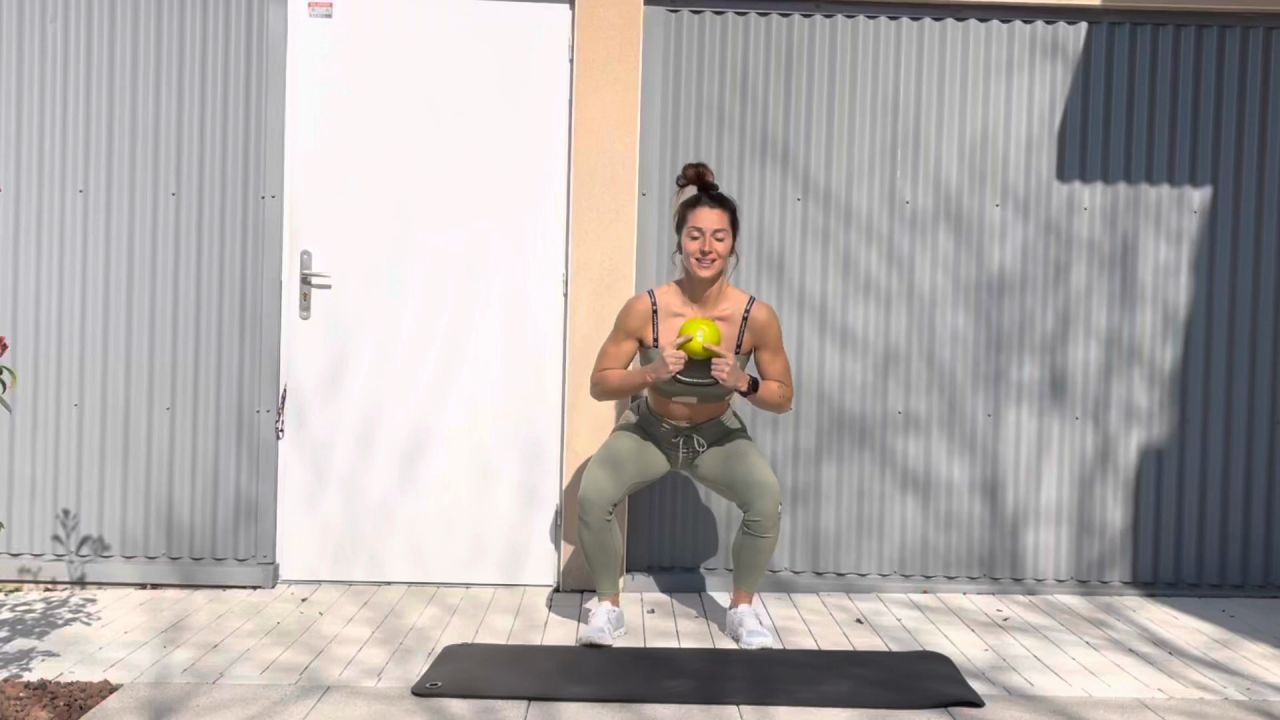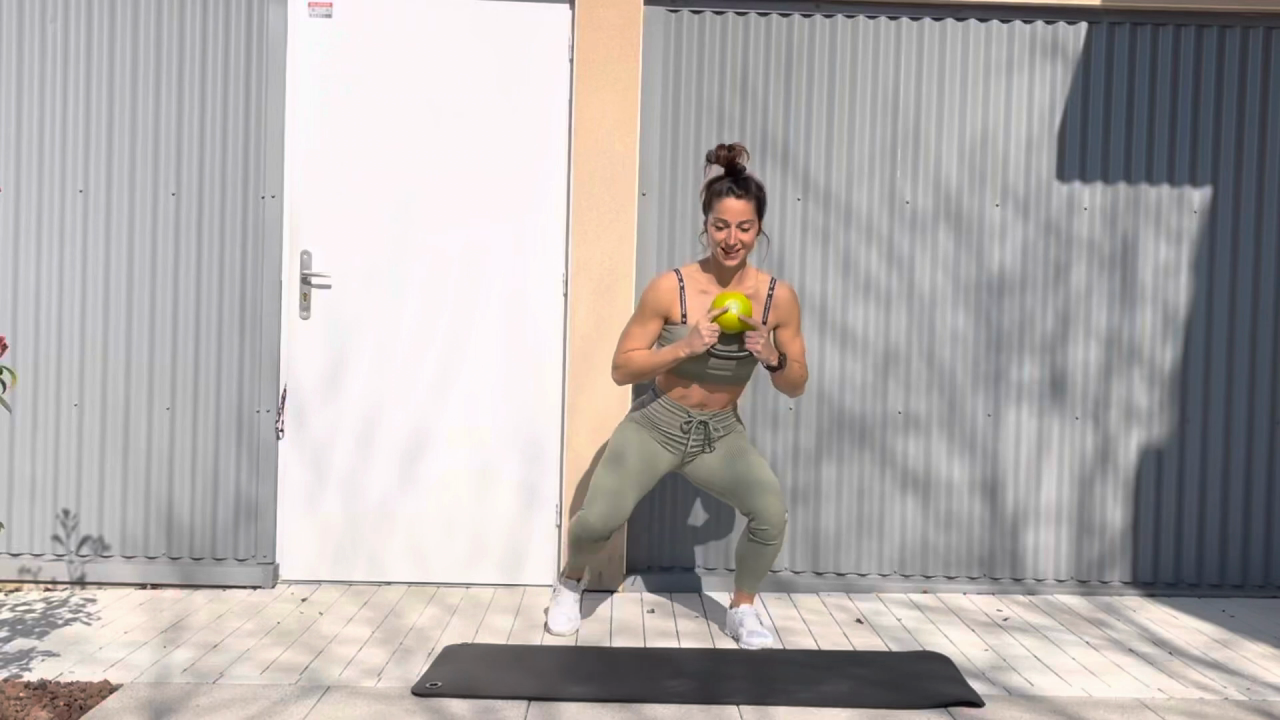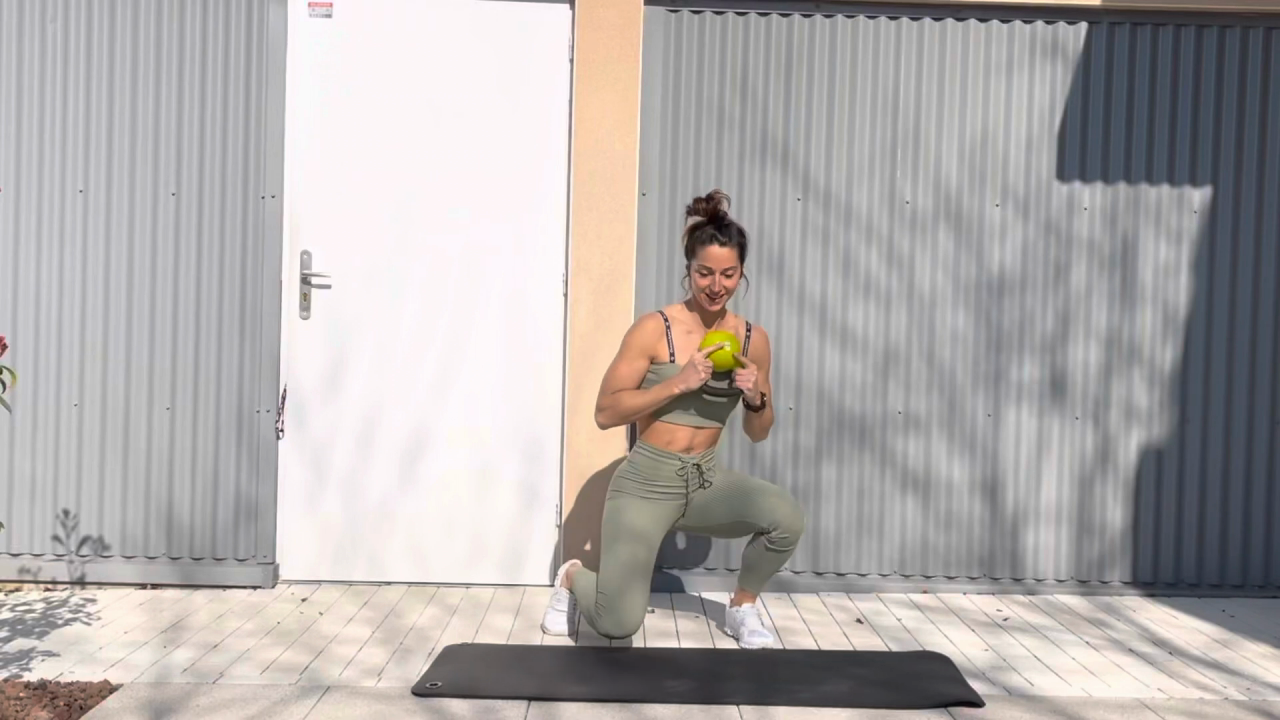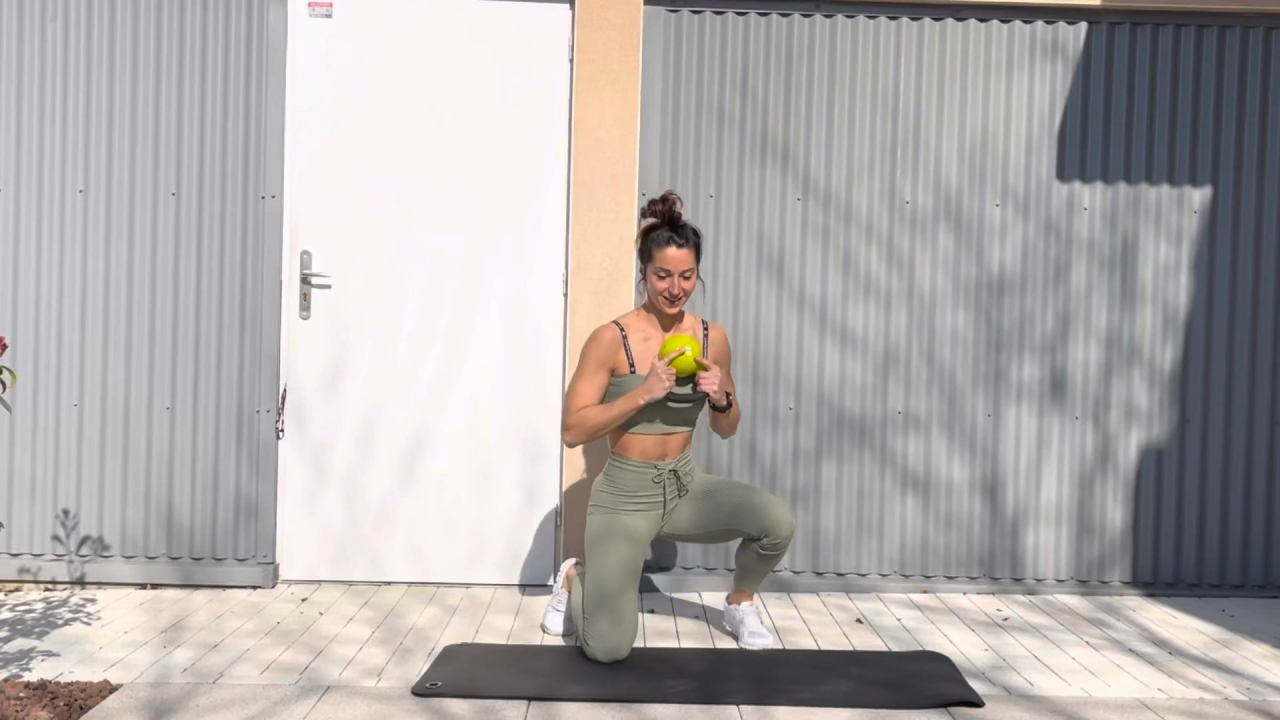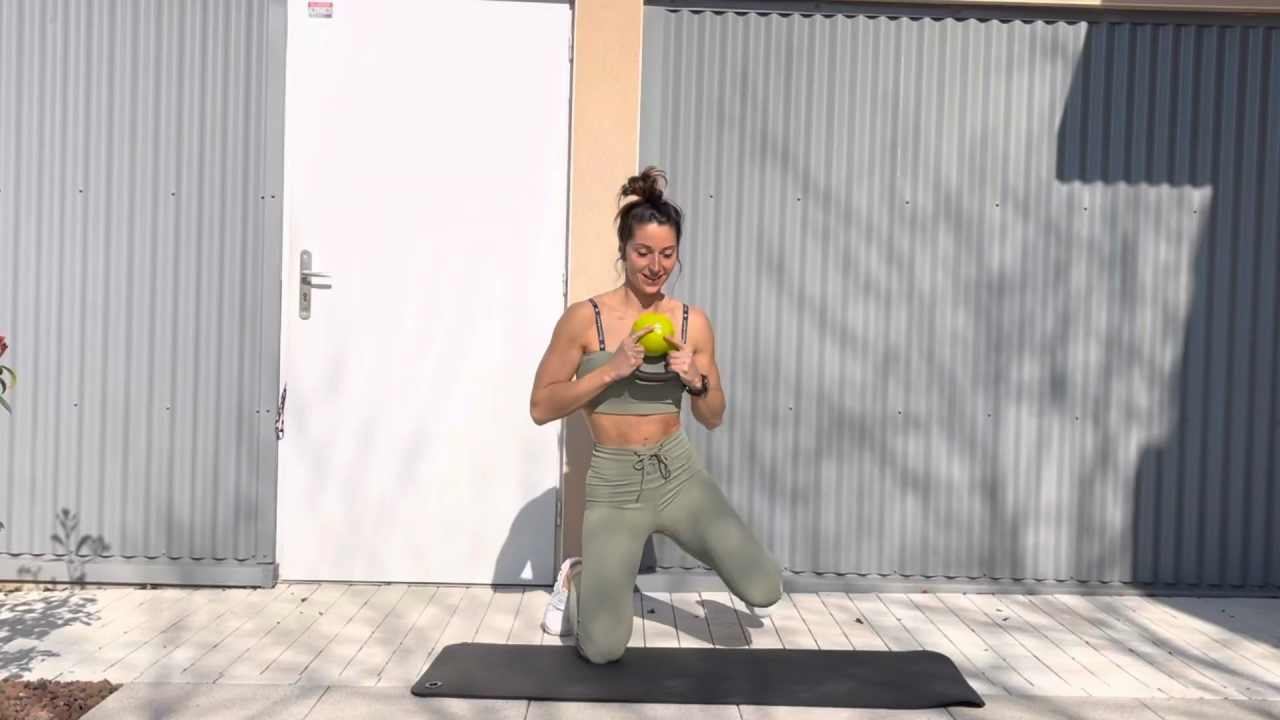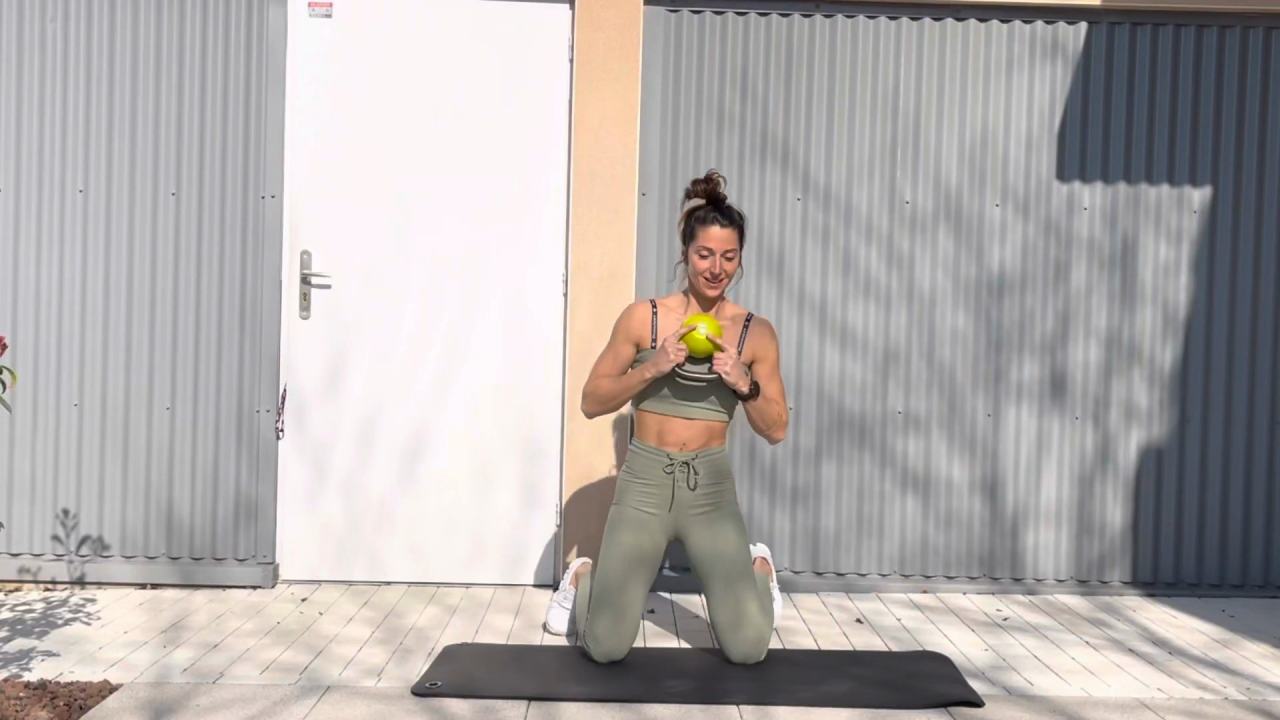
dt=0.3s
person 1, frame 1
left shoulder: (756, 316)
right shoulder: (645, 308)
left elbow: (783, 399)
right elbow: (599, 385)
left wrist: (743, 383)
right wrist: (652, 373)
left hip: (716, 435)
right hip: (649, 430)
left knee: (766, 500)
right knee: (593, 495)
left ankle: (741, 609)
right ankle: (608, 605)
person 1, frame 2
left shoulder: (778, 297)
right shoulder: (670, 287)
left elbow: (796, 384)
right elbow: (621, 369)
left wrist: (772, 357)
right wrist: (685, 347)
left hip: (721, 434)
right hip: (655, 424)
left knee: (772, 511)
right knee: (602, 516)
left ankle: (742, 607)
right ankle: (571, 580)
person 1, frame 3
left shoulder: (753, 340)
right shoulder: (653, 330)
left elbow: (759, 432)
right elbow: (605, 413)
left wrist: (757, 397)
right wrist: (677, 383)
left hip: (706, 480)
right hip: (643, 483)
left knee: (787, 517)
right knee: (619, 623)
left ankle: (741, 607)
right ankle: (574, 579)
person 1, frame 4
left shoulder: (712, 338)
right shoulder: (610, 339)
left elbow: (726, 429)
right elbow: (572, 430)
left wrist: (722, 397)
right wrist: (644, 393)
left hip: (686, 486)
right hip: (624, 495)
left knee: (778, 521)
right knee: (609, 647)
left ankle: (739, 605)
right ankle: (575, 580)
person 1, frame 5
left shoulder: (693, 322)
right shoulder: (584, 318)
left elbow: (713, 416)
right elbow: (541, 408)
left wrist: (695, 379)
right wrist: (611, 369)
left hip: (680, 476)
right hip: (614, 487)
left knee: (763, 593)
right knee: (601, 650)
left ankle: (750, 563)
right ankle: (575, 581)
person 1, frame 6
left shoulder: (756, 331)
right shoulder: (641, 317)
left elbow: (775, 430)
right elbow: (591, 403)
left wrist: (743, 384)
right wrist: (652, 367)
left hip: (710, 491)
right hip: (644, 485)
left knee: (748, 648)
right knee: (606, 648)
left ankle: (759, 570)
right ankle: (582, 579)
